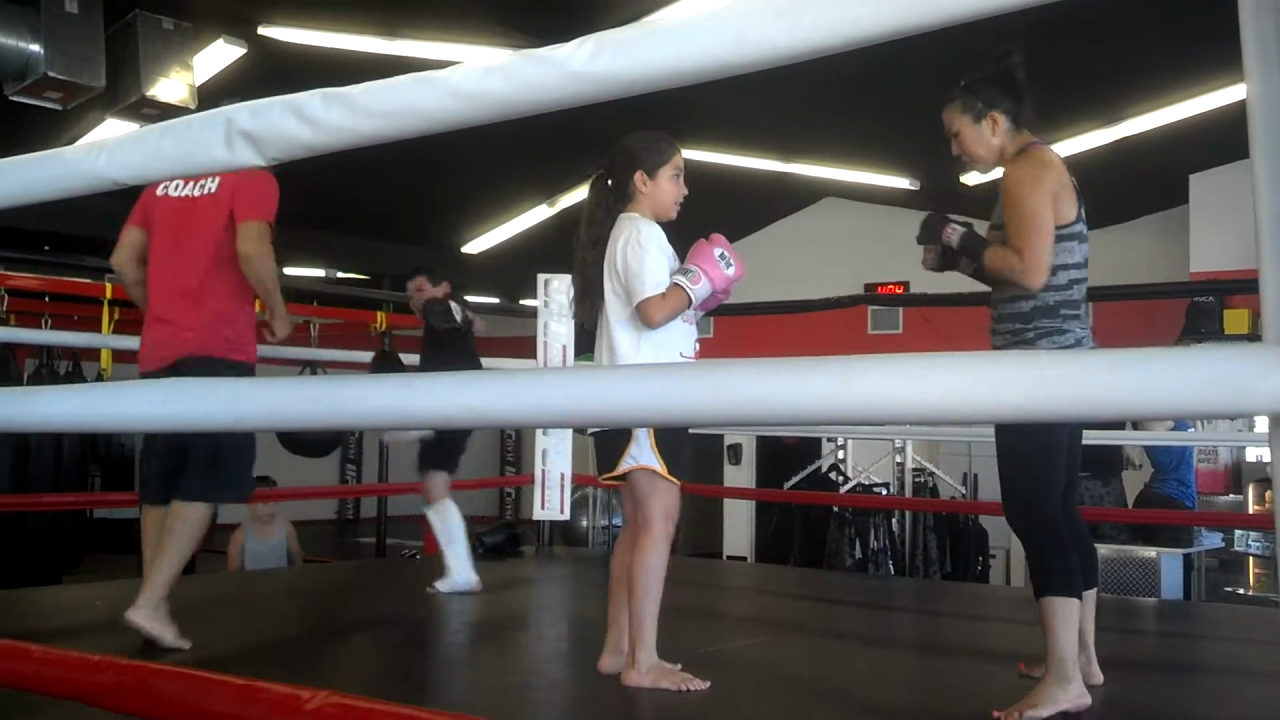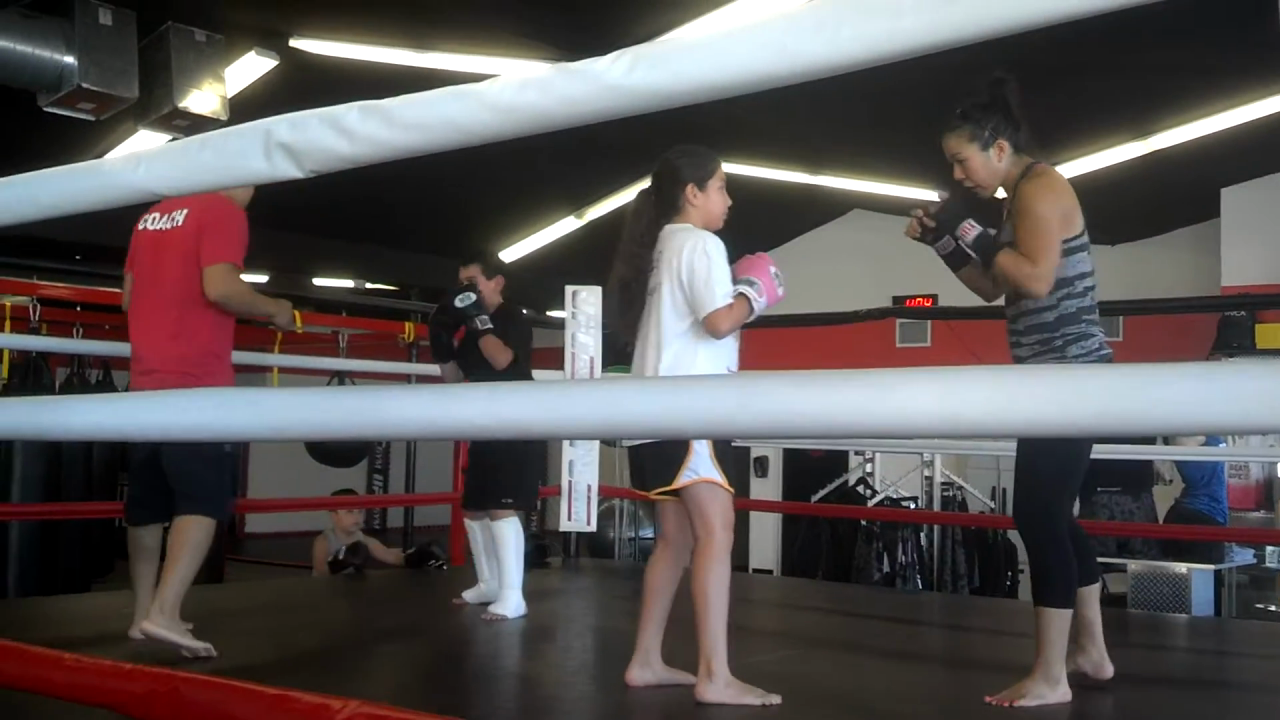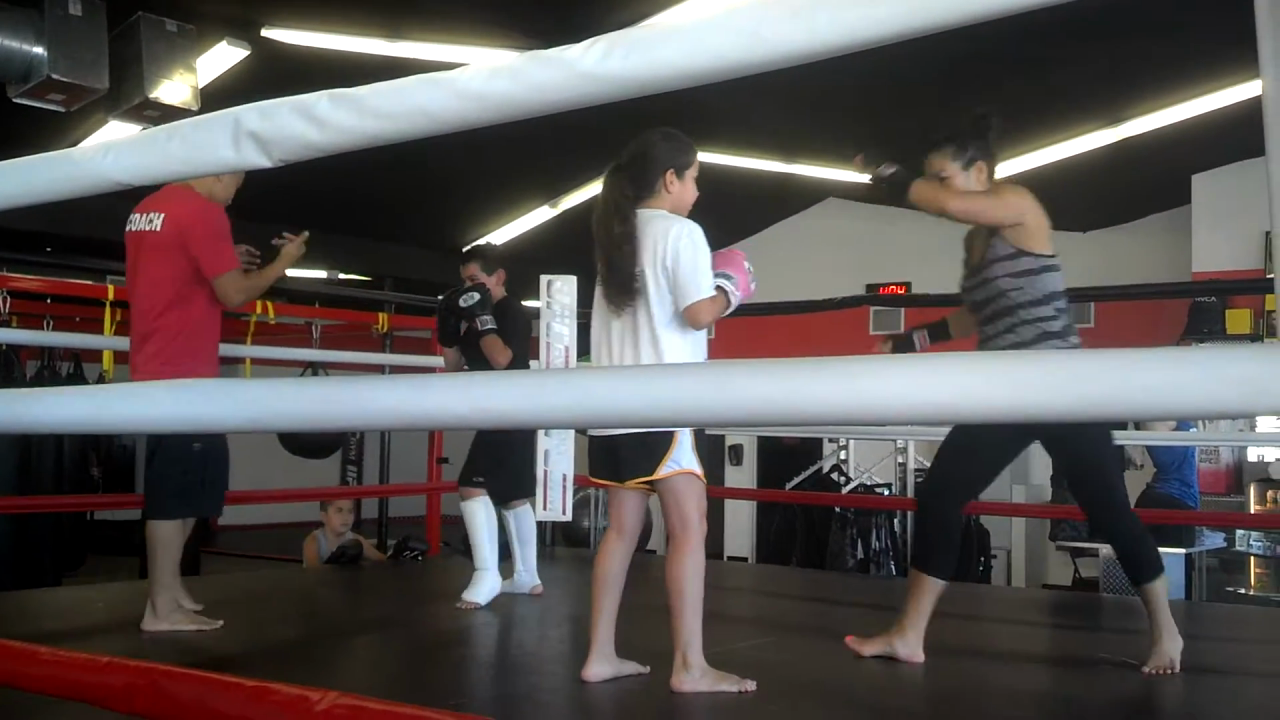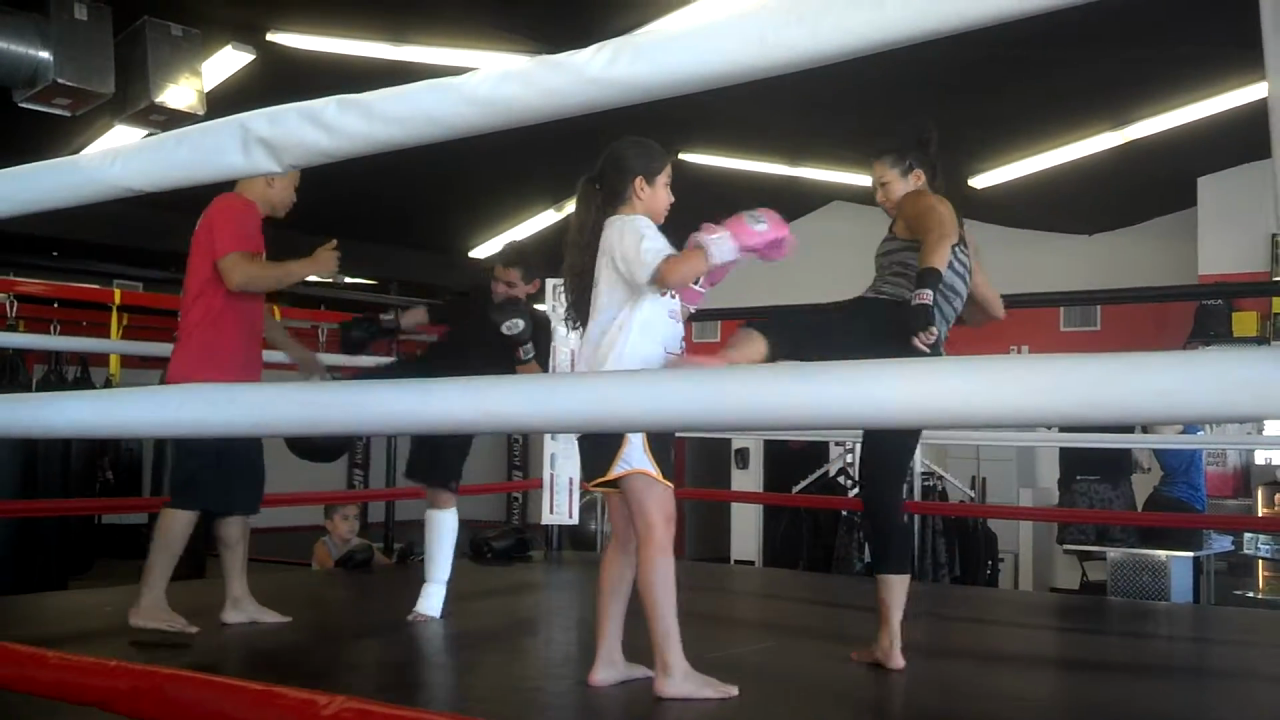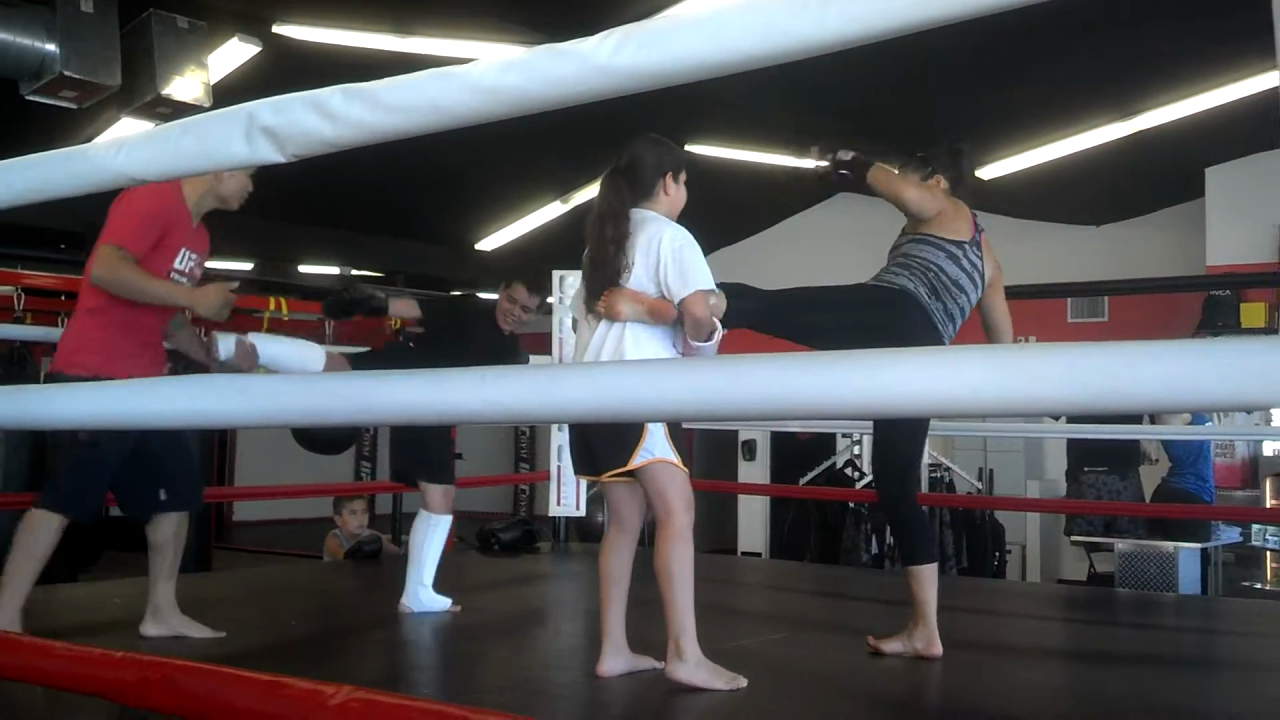
dt=0.7s
person 1, frame 1
left shoulder: (1027, 169)
right shoulder: (1041, 171)
left elbow: (1031, 273)
left wrist: (960, 236)
right wrist: (960, 257)
left knee: (1030, 509)
right knee: (1057, 508)
right ankle: (1082, 655)
person 1, frame 2
left shoulder: (1041, 186)
right shoulder: (1017, 198)
left elbow: (1035, 281)
right elbow: (993, 288)
left wrist: (971, 228)
right wrist: (943, 242)
left hip: (1068, 375)
right hip: (1059, 375)
left knee: (1038, 516)
right knee: (1052, 513)
left ankle: (1050, 677)
right ankle: (1091, 648)
person 1, frame 3
left shoulder: (1020, 211)
right shoulder: (974, 240)
left elbow: (943, 201)
left wrist: (892, 176)
right wrist: (917, 339)
left knee: (1105, 510)
right knee: (938, 498)
left ankle: (1164, 630)
right ankle: (909, 635)
person 1, frame 4
left shoulder: (927, 203)
right shoulder: (960, 240)
left elbow: (935, 247)
right elbow: (994, 309)
left wrist: (922, 300)
left hip: (879, 326)
right hip: (914, 361)
left knee: (772, 330)
right knee: (884, 496)
left ankle: (721, 364)
right ankle: (889, 640)
person 1, frame 5
left shoulder: (942, 207)
right shoulder: (987, 256)
left elbow: (902, 191)
right elbow: (1005, 343)
left wrist: (852, 163)
left hip: (886, 314)
right hip: (921, 348)
left knee: (759, 303)
right knee: (898, 489)
left ankle: (657, 308)
right ankle: (925, 632)
person 2, frame 1
left shoulder: (627, 234)
right shoulder: (641, 232)
right elbow: (654, 311)
left wrist: (703, 294)
right wrist: (702, 277)
left knee: (641, 525)
right knee: (657, 523)
left ankle: (618, 648)
right ankle: (643, 660)
person 2, frame 2
left shoulder: (659, 247)
right shoulder: (700, 243)
right elbow: (720, 321)
left wrist: (738, 294)
right wrist: (756, 290)
left knee: (676, 539)
right knee: (715, 533)
left ankle: (646, 660)
right ankle: (715, 675)
person 2, frame 3
left shoulder: (618, 237)
right shoulder: (680, 233)
right elbow: (696, 313)
right wrist: (731, 287)
left knee: (623, 527)
right knee: (689, 528)
left ankle: (601, 654)
right ankle: (691, 665)
person 2, frame 4
left shoulder: (616, 234)
right shoulder: (631, 229)
left elbow: (657, 307)
right elbow: (674, 273)
left wrist: (705, 256)
right wrist: (732, 239)
left hip: (620, 405)
right hip: (623, 404)
left knee: (628, 534)
right knee: (657, 528)
left ankle: (608, 658)
right ankle: (672, 668)
person 2, frame 5
left shoulder: (604, 238)
right shoulder: (667, 233)
right elbow: (694, 308)
right wrist: (701, 347)
left knee: (625, 520)
right knee: (676, 514)
left ankle: (613, 650)
right ankle: (685, 654)
person 3, frame 1
left shoulder: (164, 186)
right shoulder: (254, 182)
left elbow: (123, 261)
right elbow: (252, 247)
right wrist: (278, 313)
left hip: (160, 353)
right hip: (218, 351)
left knee: (161, 484)
right knee: (208, 482)
left ankle: (150, 596)
right ankle: (150, 602)
person 3, frame 2
left shoulder: (153, 216)
right shoulder: (224, 213)
left elbow: (130, 297)
right elbow: (221, 287)
right wrist: (275, 310)
left hip: (146, 382)
right hip: (197, 382)
left knee: (147, 503)
right knee: (203, 500)
left ankle: (144, 613)
right ankle: (163, 612)
person 3, frame 3
left shoulder: (145, 210)
right shoulder: (203, 213)
right elbow: (234, 294)
left wrist: (224, 263)
right wrist: (283, 261)
left hip: (154, 371)
right hip: (182, 376)
left knee: (192, 483)
right knee: (177, 492)
left ankle: (168, 585)
right ankle: (160, 609)
person 3, frame 4
left shoulder: (235, 216)
right shoulder: (235, 209)
right elbow: (240, 277)
left wrist: (293, 348)
right wrist: (310, 266)
left hip: (227, 379)
right hip: (209, 378)
left knee: (235, 491)
right knee: (195, 491)
left ankle: (237, 600)
right ankle: (149, 601)
person 3, frame 5
left shoulder: (198, 234)
right shoulder: (154, 199)
right elbow: (103, 269)
left wrist: (217, 358)
right wrist: (193, 298)
left hip: (142, 381)
right hip: (96, 371)
left knee: (177, 486)
right knee: (68, 495)
left ankle: (162, 612)
person 4, frame 1
left shoulder: (447, 312)
right shoulder: (434, 325)
left elbow: (474, 326)
left wrist: (458, 314)
right knee: (434, 492)
right ankle: (463, 573)
person 4, frame 2
left shoulder: (513, 319)
right shoulder: (474, 326)
left elbow: (502, 360)
right elbow: (455, 378)
left wrist: (477, 319)
right wrist: (442, 343)
left knee: (501, 508)
right knee: (474, 510)
left ankle: (512, 596)
right ankle: (489, 584)
person 4, frame 3
left shoulder: (513, 313)
right shoulder: (482, 318)
left elbow: (501, 359)
right elbow: (453, 366)
left wrist: (482, 317)
right wrist: (448, 328)
left knee: (473, 489)
right knee: (514, 497)
left ankle: (486, 576)
right ankle: (527, 576)
person 4, frame 4
left shoulder: (536, 326)
right shoulder: (476, 301)
right elbow: (428, 314)
left wrist: (522, 341)
right wrist: (383, 323)
right hip: (419, 377)
left knee: (442, 495)
left ankle: (433, 592)
person 4, frame 5
left shoulder: (509, 352)
right shoulder: (468, 308)
right elbow: (414, 309)
right wrist: (373, 300)
right hip: (399, 371)
left knee: (440, 497)
right knee: (336, 368)
left ankle: (418, 592)
